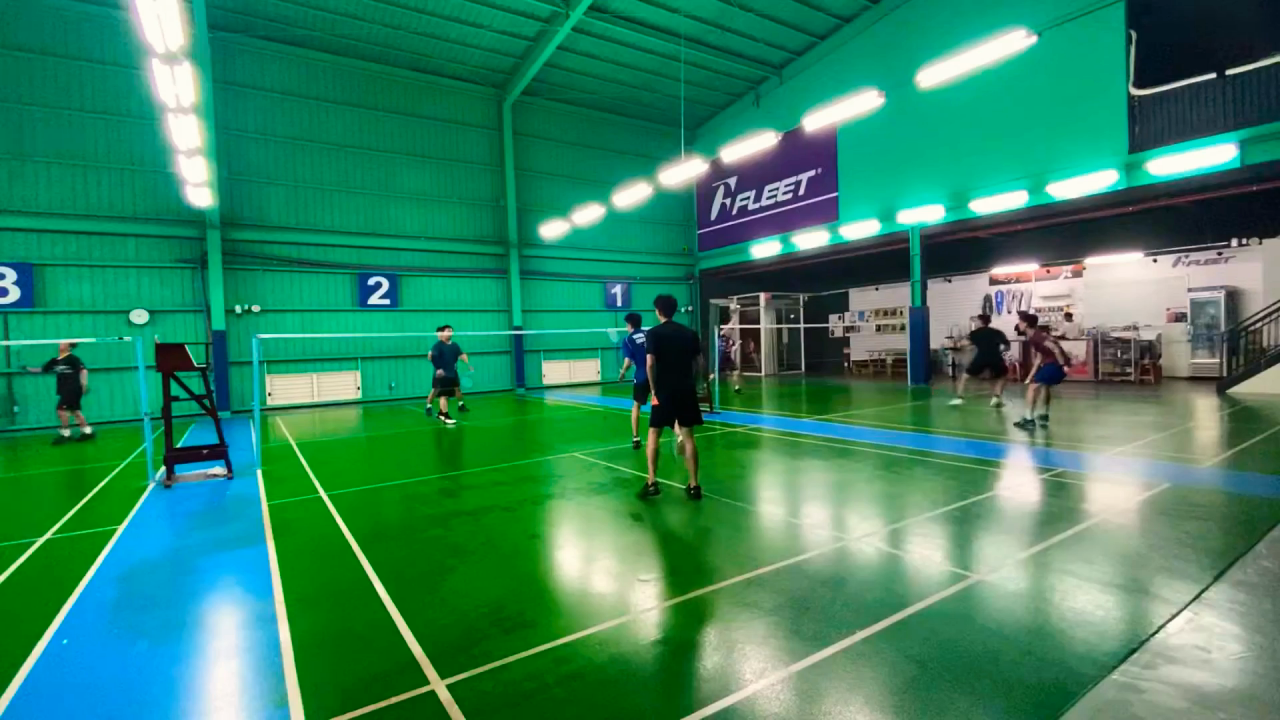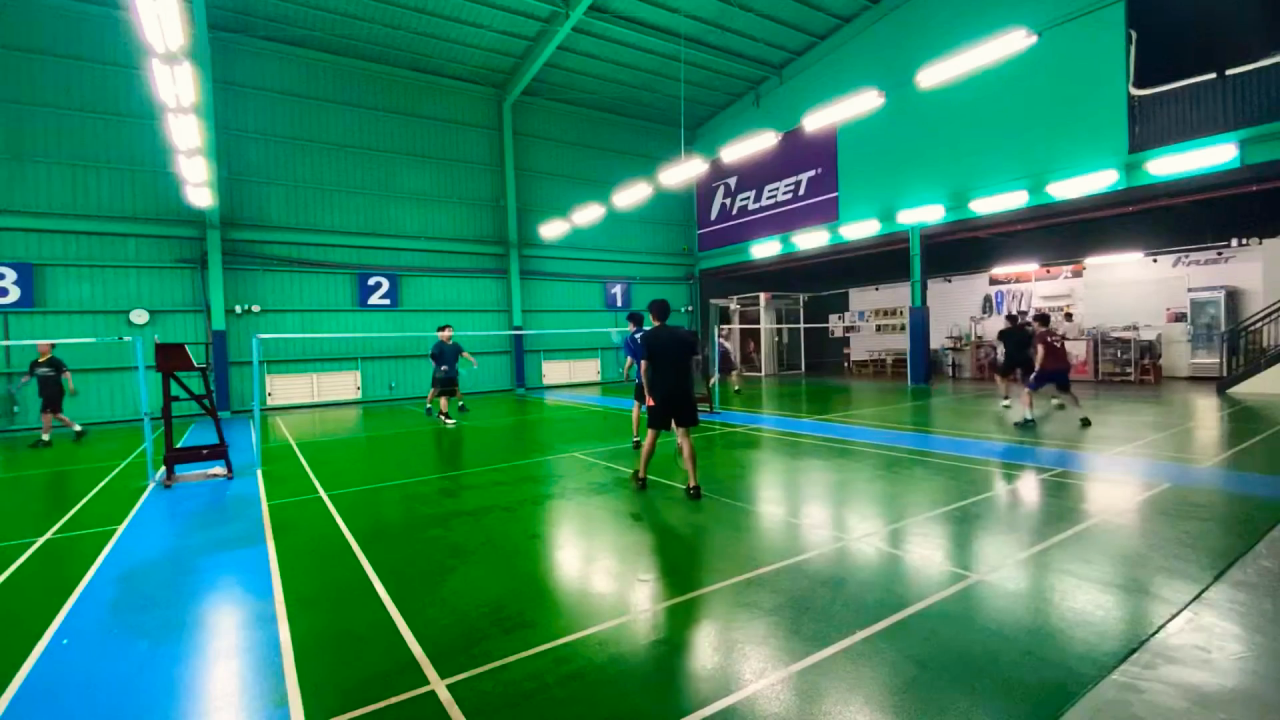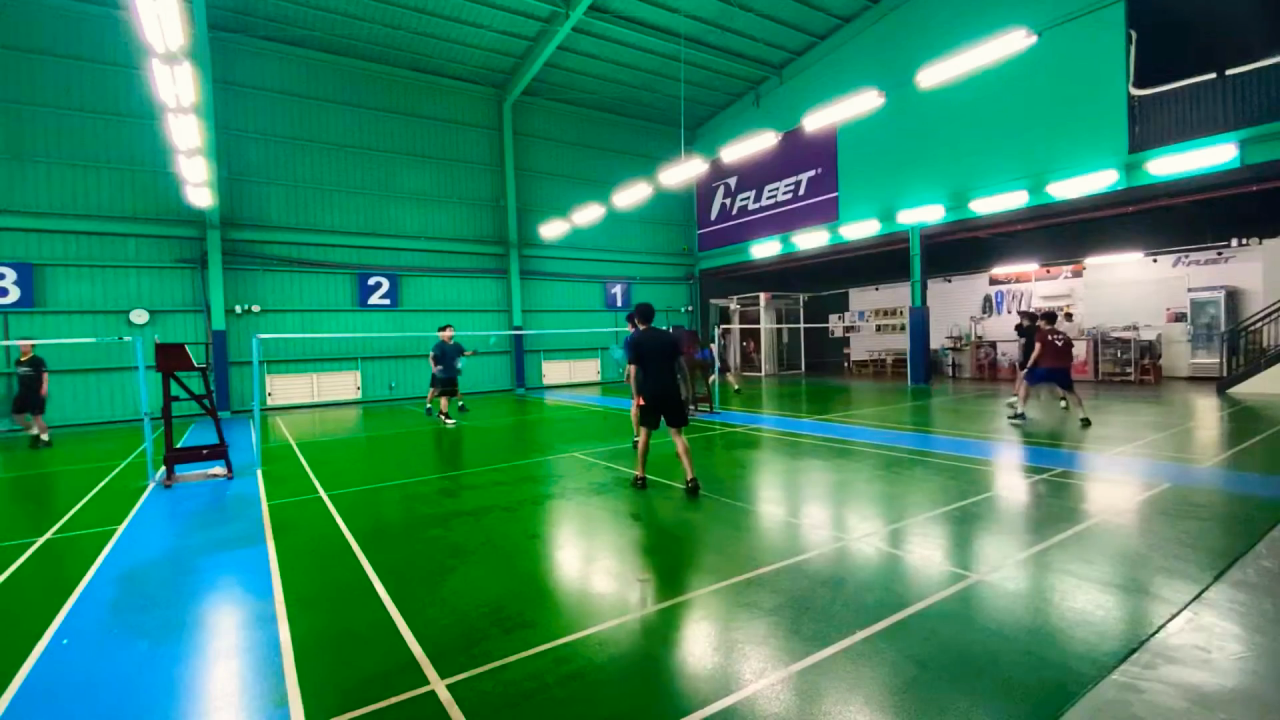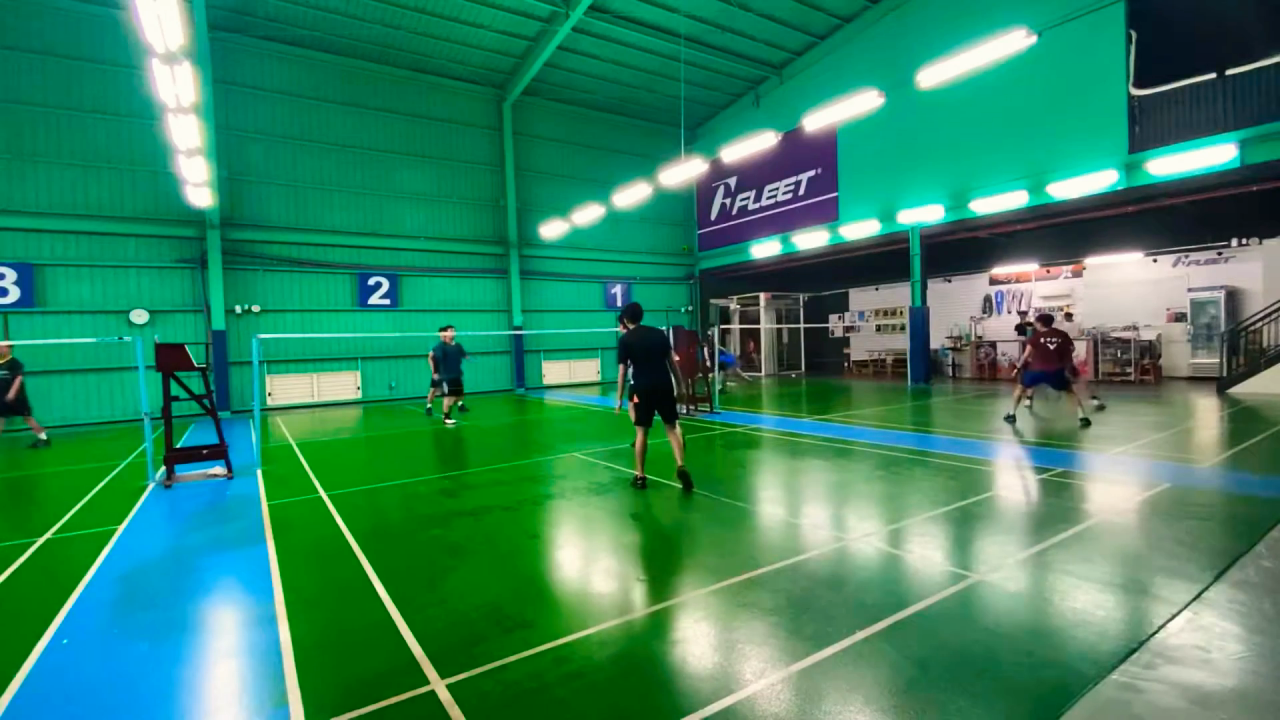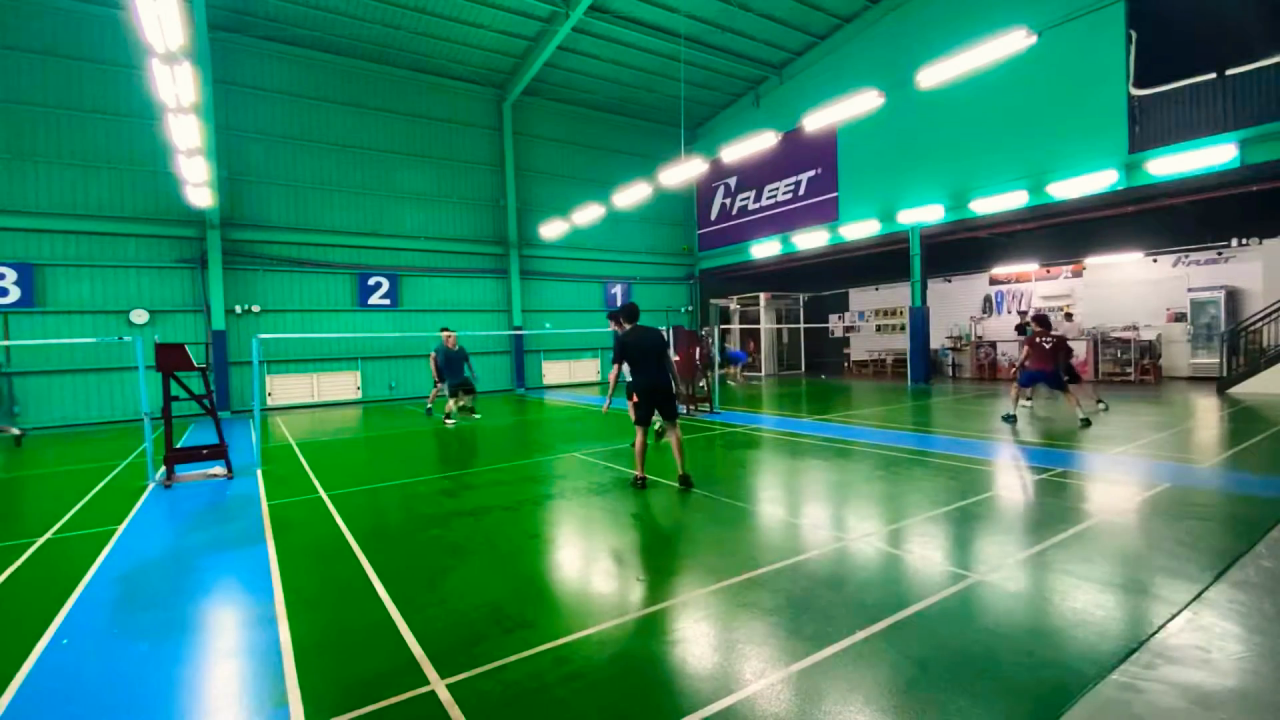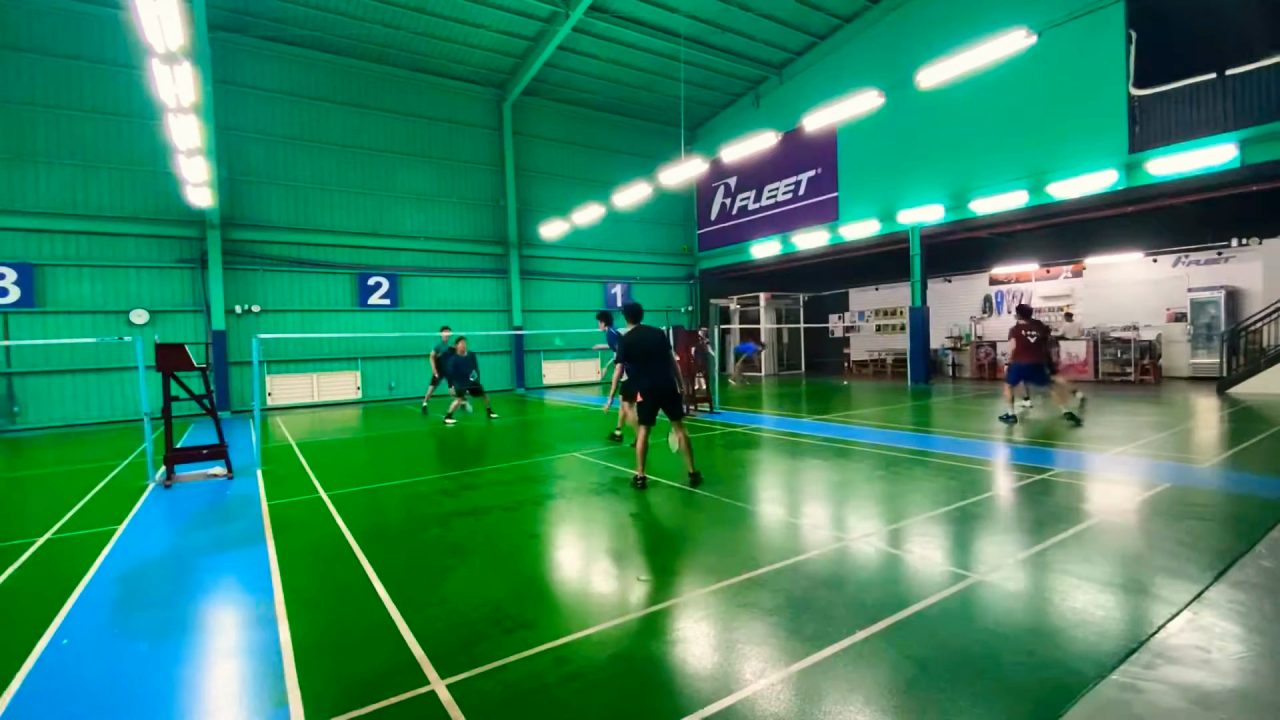
dt=0.2s
person 1, frame 1
left shoulder: (654, 333)
right shoulder: (690, 333)
left elbow: (650, 364)
right elbow: (699, 365)
left wrist: (653, 389)
left hip: (664, 391)
right hip: (687, 391)
left knee: (654, 434)
right knee: (688, 437)
left ankle: (651, 482)
right ankle: (694, 485)
person 1, frame 2
left shoulder: (647, 336)
right shoulder: (684, 335)
left elbow: (644, 368)
right elbow: (692, 366)
left wrist: (647, 392)
right wrist: (689, 388)
left hip: (659, 392)
right hip: (683, 391)
left knee: (652, 435)
right knee: (685, 437)
left ankle: (641, 476)
right ankle: (693, 485)
person 1, frame 3
left shoulder: (635, 340)
right shoulder: (669, 337)
left elbow: (634, 372)
right elbow: (681, 366)
left wrist: (635, 397)
right wrist: (687, 391)
left hip: (649, 392)
right hip: (671, 391)
left knee: (645, 434)
right knee: (678, 435)
left ankle: (640, 477)
right ankle: (691, 479)
person 1, frame 4
left shoulder: (625, 339)
right shoulder: (659, 333)
left elbow: (622, 371)
right elbow: (672, 361)
left wrist: (620, 398)
right wrist: (679, 385)
left hip: (643, 389)
right hip: (665, 387)
left knee: (642, 432)
right knee: (672, 429)
left ankle: (640, 476)
right ankle: (681, 466)
person 1, frame 5
left shoulder: (622, 340)
right shoulder: (656, 333)
right elbow: (669, 361)
left wrist: (609, 398)
left hip: (642, 389)
right hip: (664, 386)
left knee: (641, 432)
right knee: (673, 428)
left ankle: (640, 476)
right ankle: (682, 473)
person 1, frame 6
left shoulder: (626, 340)
right shoulder: (658, 333)
left elbow: (619, 371)
right elbow: (672, 361)
left wrist: (610, 398)
right wrist: (680, 385)
left hip: (647, 389)
right hip: (668, 386)
left knee: (643, 432)
right knee: (679, 428)
left ankle: (640, 476)
right ankle: (692, 472)
